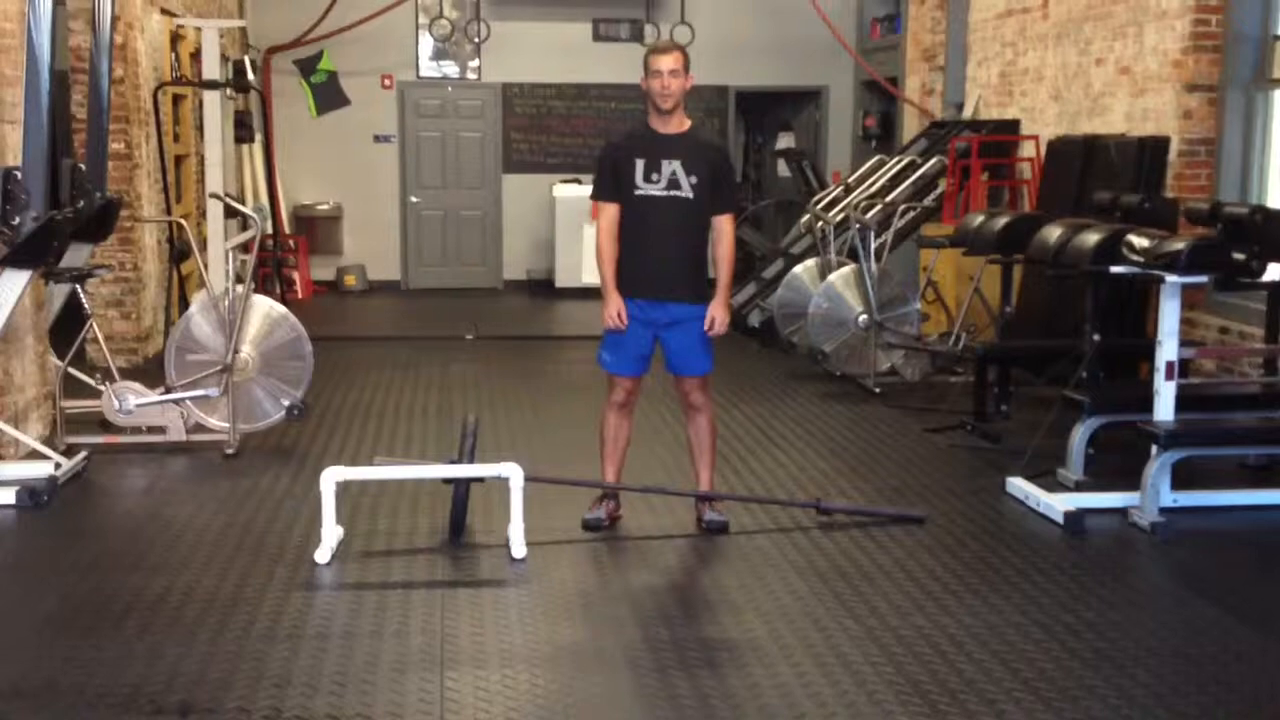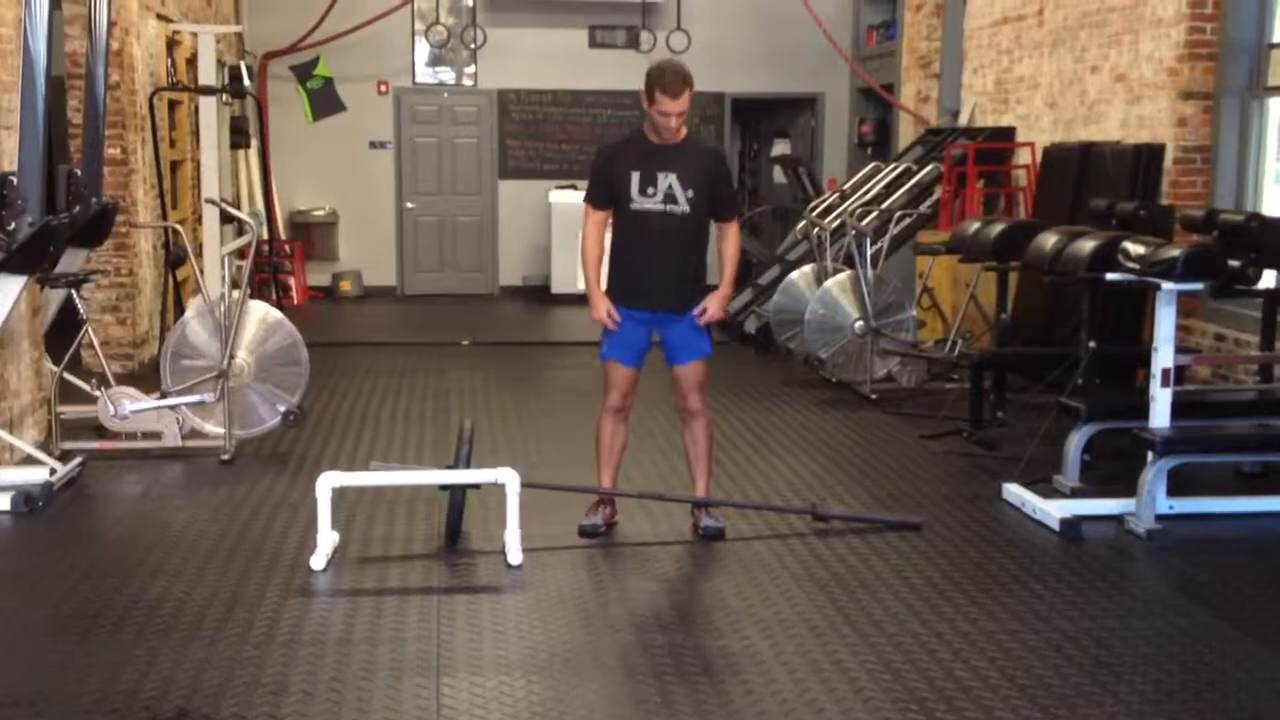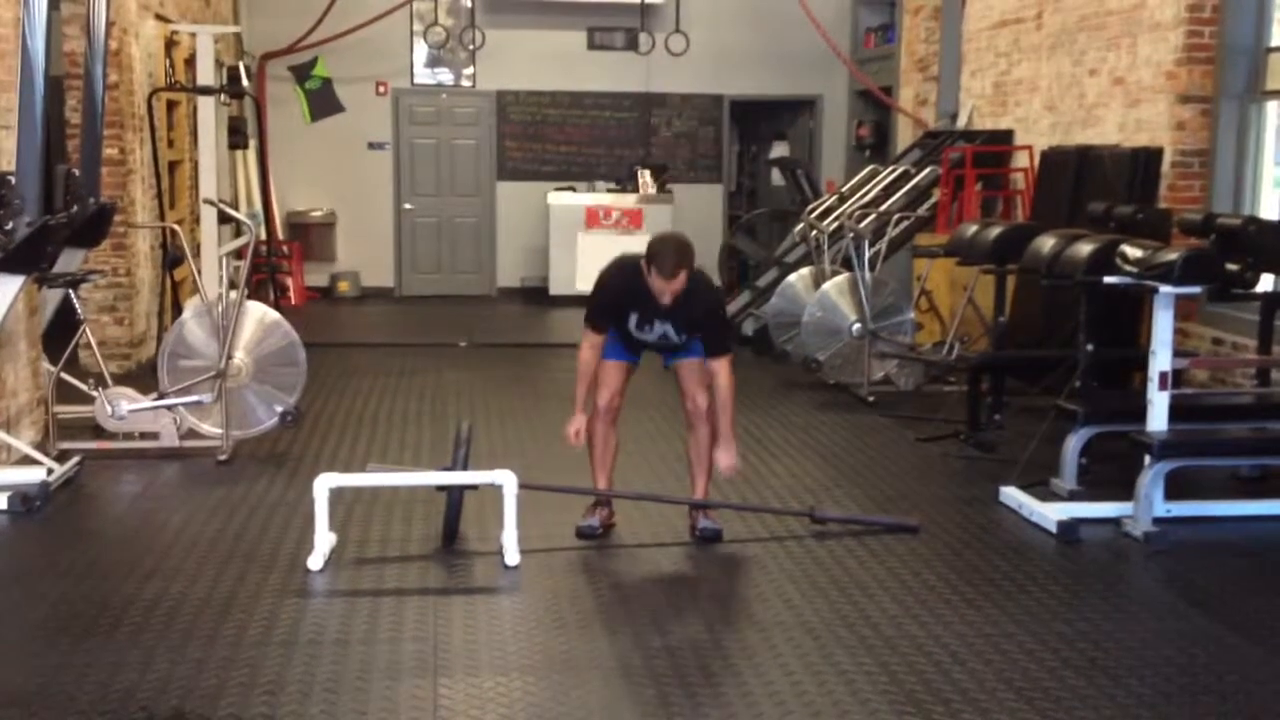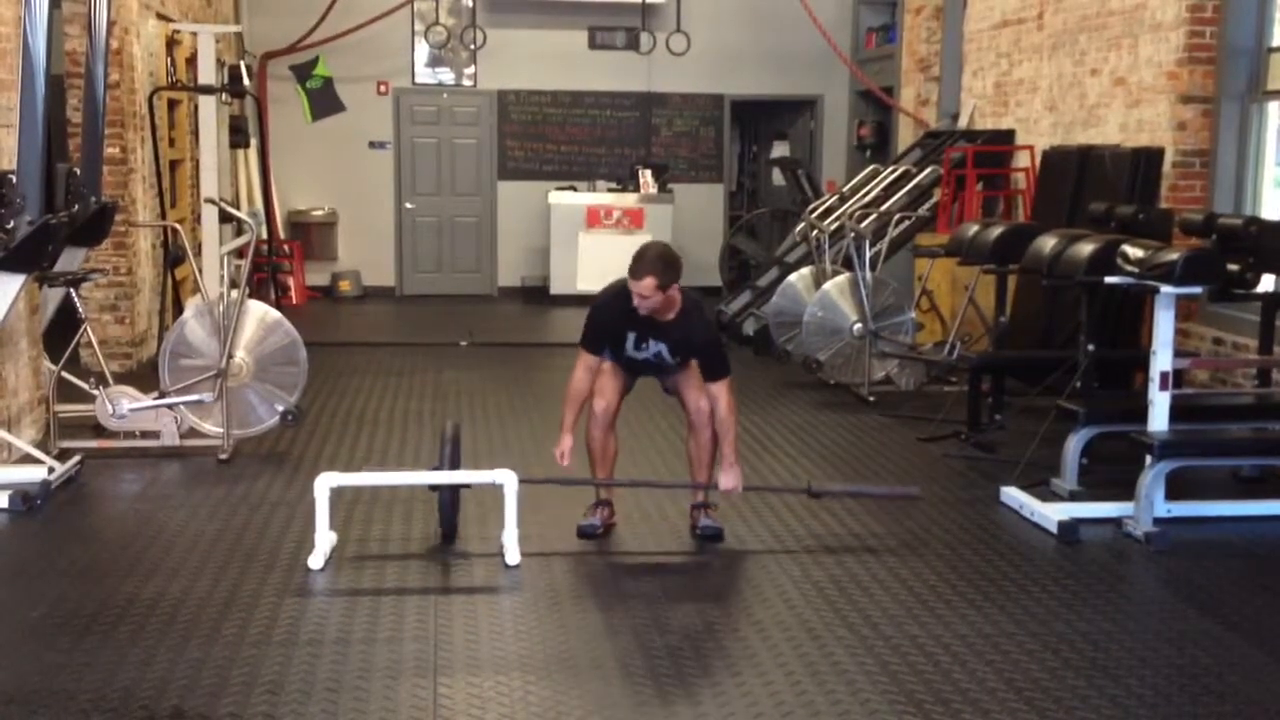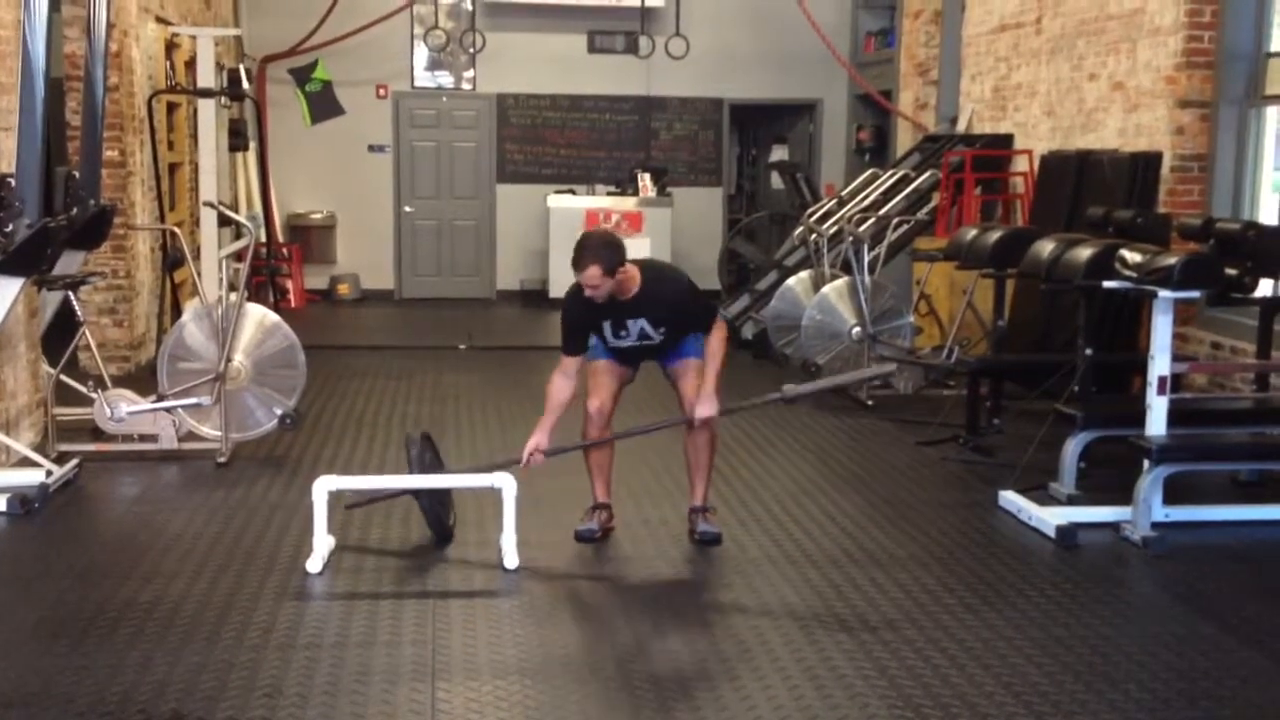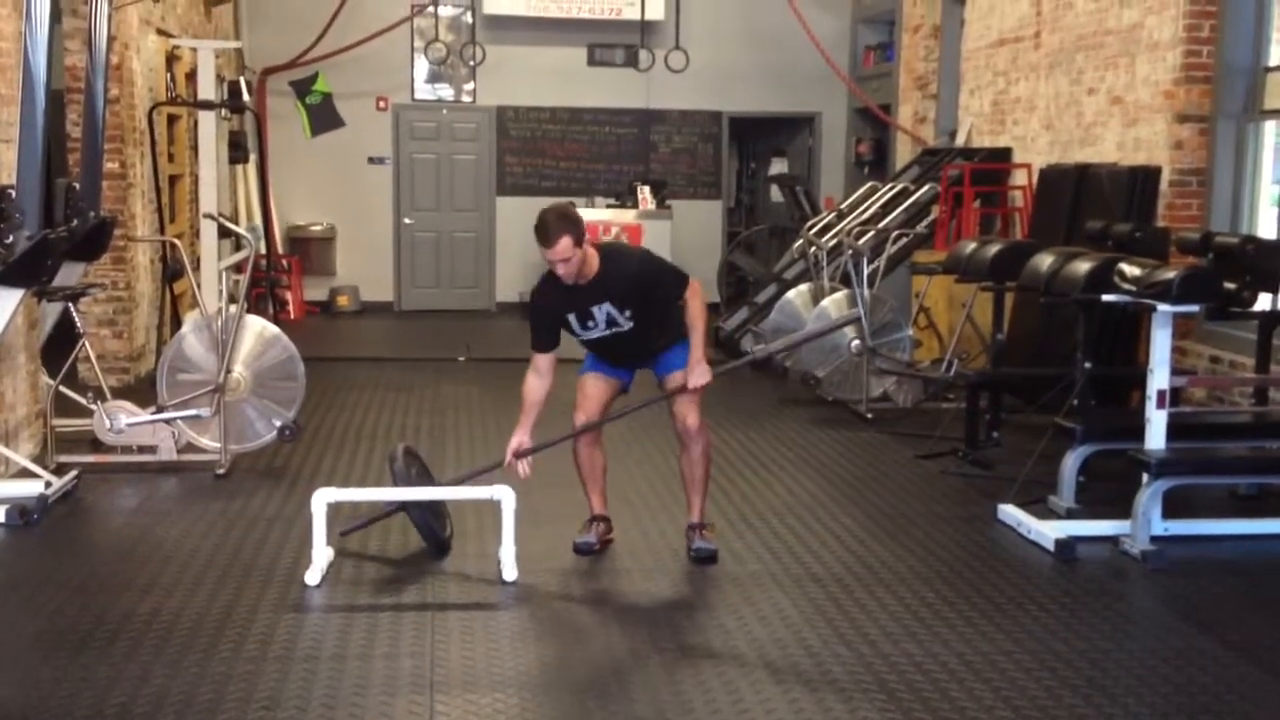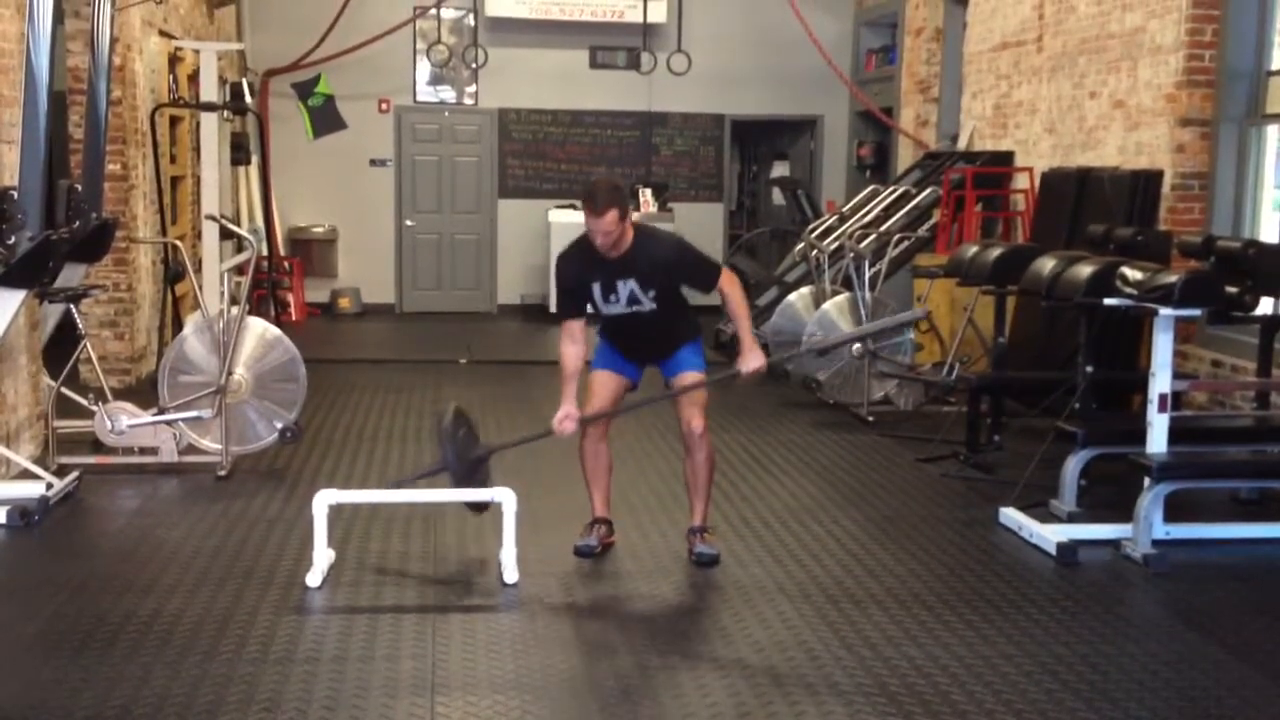
dt=0.7s
person 1, frame 1
left shoulder: (711, 155)
right shoulder: (620, 152)
left elbow: (723, 230)
right elbow: (607, 227)
left wrist: (721, 297)
right wrist: (610, 293)
left hip: (690, 302)
right hip: (633, 300)
left knee: (696, 397)
right knee: (621, 395)
left ankle: (705, 497)
right ankle: (610, 495)
person 1, frame 2
left shoulder: (709, 160)
right shoulder: (614, 157)
left elbow: (729, 228)
right elbow: (594, 225)
left wrist: (723, 290)
right wrist: (594, 292)
left hip: (688, 306)
right hip: (626, 305)
left knee: (693, 402)
right knee: (616, 400)
left ankle: (702, 503)
right ankle: (605, 501)
person 1, frame 3
left shoulder: (705, 296)
right shoulder: (617, 278)
left elbow: (721, 368)
right elbow: (592, 344)
left wrist: (726, 442)
right wrist: (580, 411)
left hip: (683, 338)
right hip: (624, 332)
left knee: (699, 404)
right knee: (605, 402)
left ankle: (699, 506)
right ankle: (602, 503)
person 1, frame 4
left shoulder: (697, 322)
right shoulder: (610, 302)
left elbow: (721, 396)
right elbow: (586, 367)
left wrist: (729, 464)
right wrist: (567, 432)
left hip: (678, 361)
right hip: (621, 356)
left knee: (702, 410)
right knee: (601, 409)
left ankle: (700, 506)
right ankle: (603, 504)
person 1, frame 5
left shoulder: (670, 285)
right shoulder: (578, 302)
left elbow: (717, 329)
right elbow: (567, 372)
left wrist: (709, 392)
right wrist: (542, 432)
left hip: (678, 341)
right hip: (615, 347)
left knee: (698, 411)
right knee: (596, 409)
left ankle: (699, 510)
right ankle: (602, 507)
person 1, frame 6
left shoulder: (633, 263)
right shoulder: (546, 297)
left elbow: (692, 293)
right elbow: (540, 369)
left wrist: (697, 359)
right wrist: (523, 431)
left hip: (666, 343)
right hip: (608, 355)
left knee: (690, 424)
right knee: (584, 421)
left ankle: (697, 524)
right ankle: (600, 520)
person 1, frame 7
left shoulder: (665, 249)
right shoulder: (572, 264)
left elbow: (727, 282)
right elbow: (573, 335)
left wrist: (748, 346)
right wrist: (568, 400)
left hip: (676, 342)
right hip: (618, 345)
left knee: (695, 428)
right knee: (591, 421)
left ankle: (699, 529)
right ankle: (600, 522)
